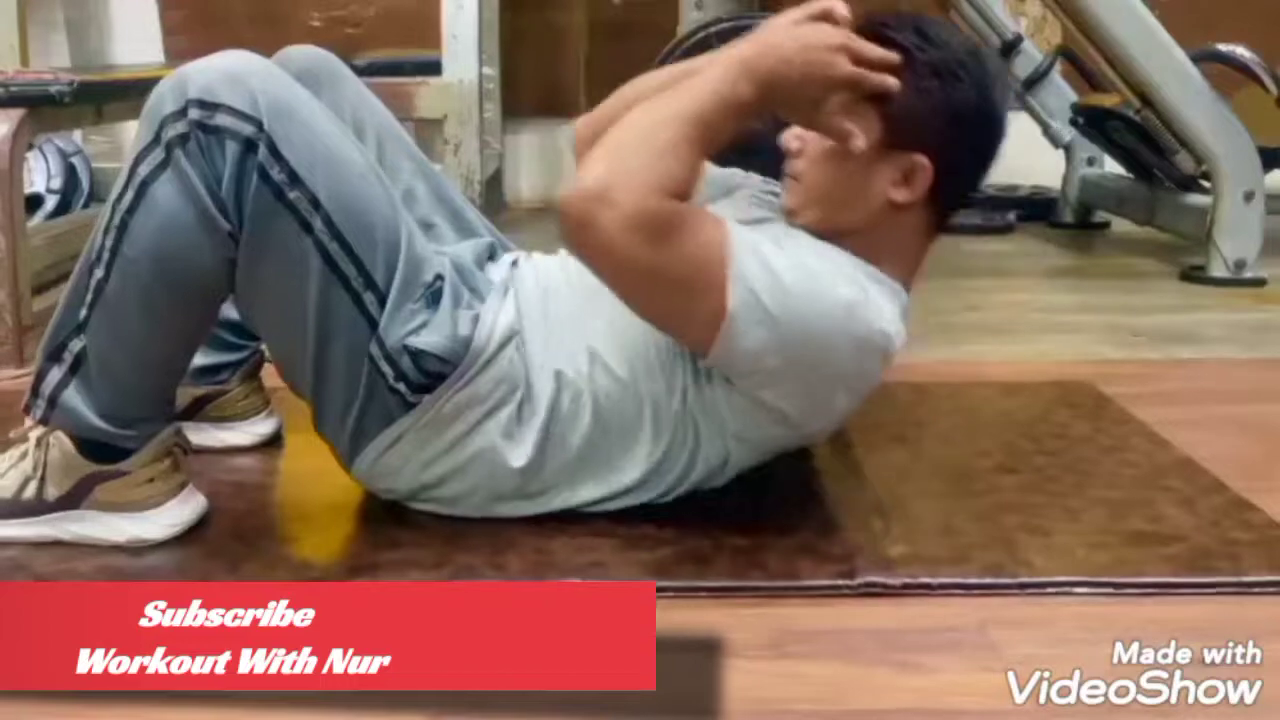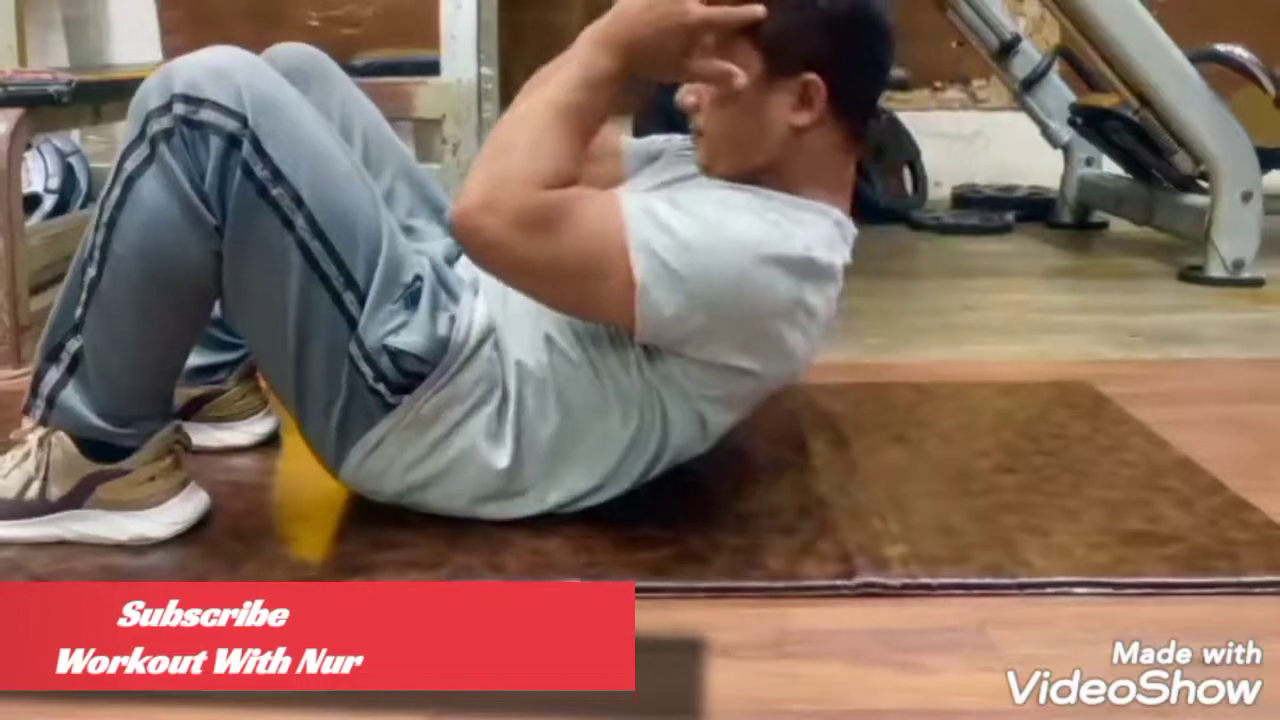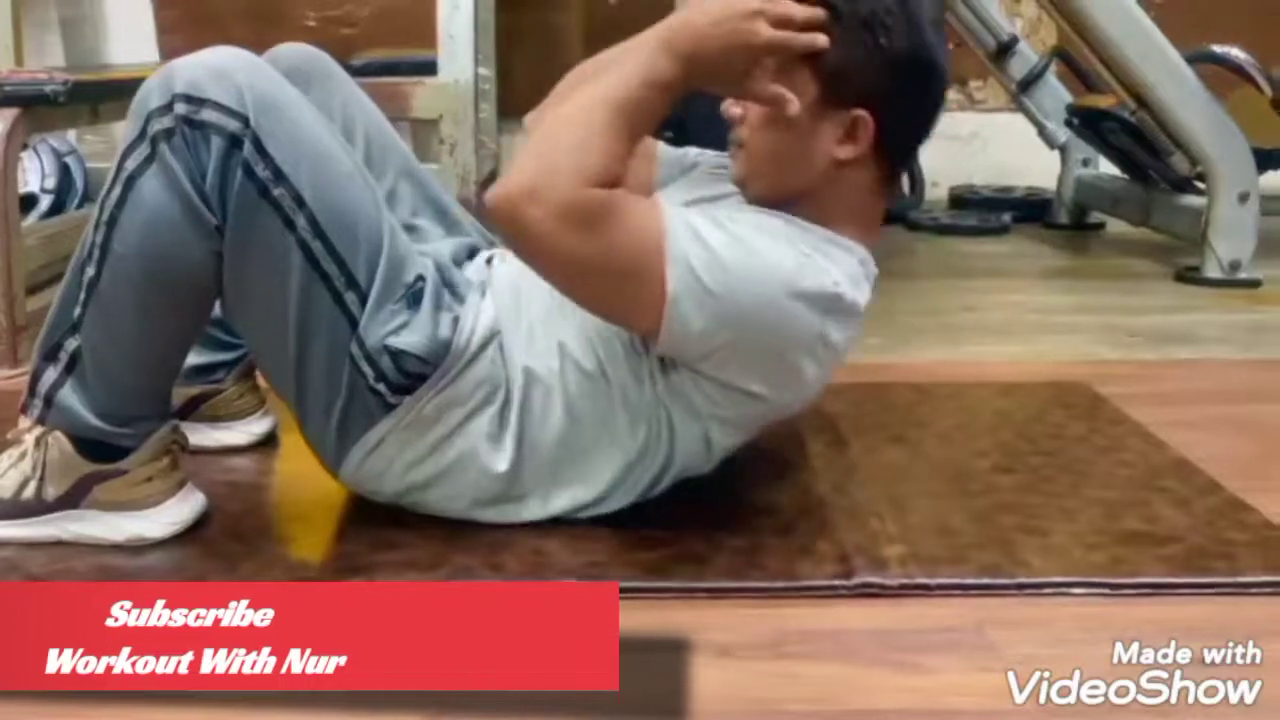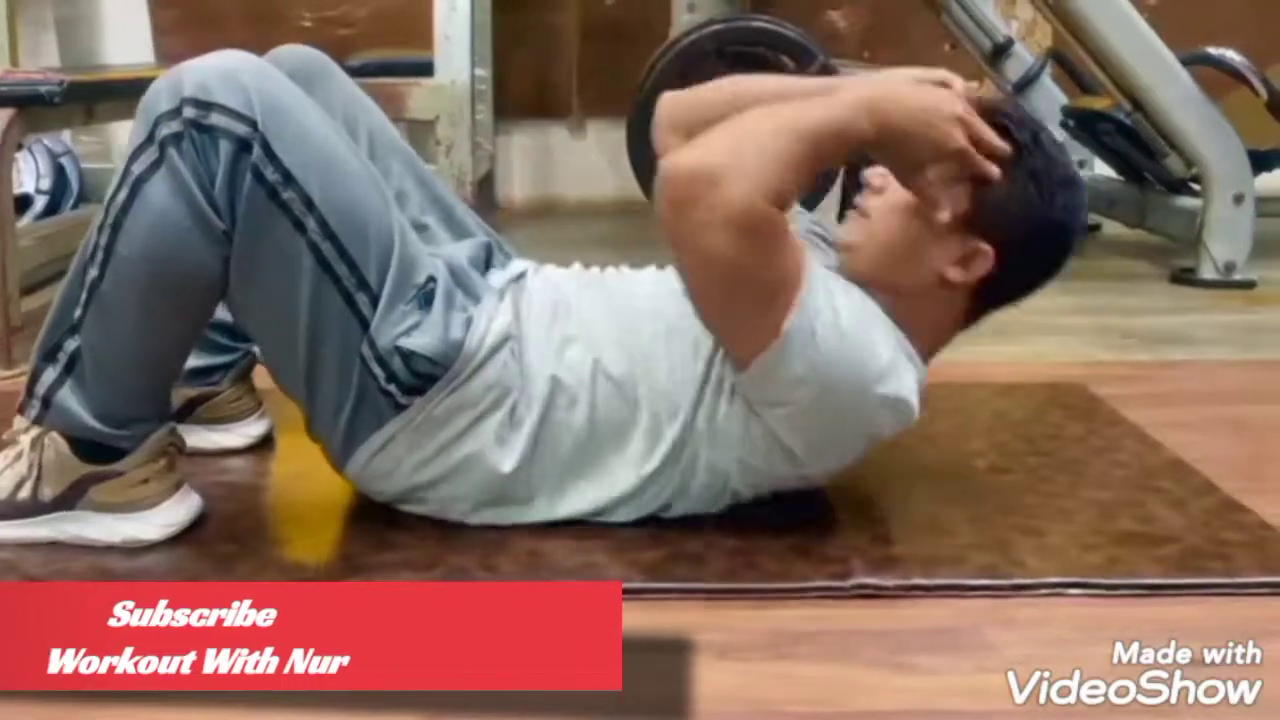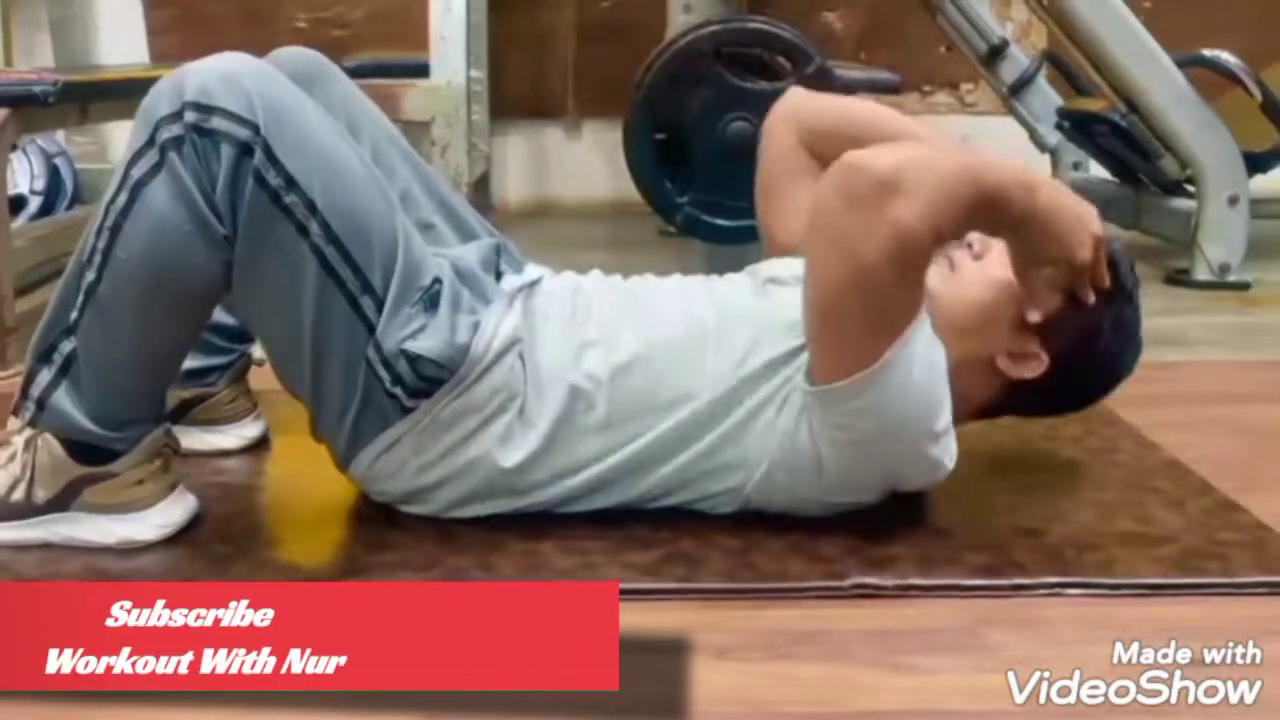
dt=0.2s
person 1, frame 1
left shoulder: (837, 321)
right shoulder: (808, 235)
left elbow: (601, 206)
right elbow: (602, 133)
left hip: (440, 399)
right hip: (485, 297)
left knee: (220, 105)
left ankle: (98, 456)
right ankle: (214, 375)
person 1, frame 2
left shoulder: (759, 258)
right shoulder: (753, 183)
left elbow: (494, 215)
right elbow: (547, 151)
left hip: (416, 408)
right hip: (455, 315)
left knee: (204, 103)
right knee: (287, 74)
left ankle: (97, 457)
right ankle: (206, 377)
person 1, frame 3
left shoulder: (788, 287)
right shoulder: (778, 197)
left elbow: (533, 201)
right elbow: (566, 135)
left hip: (423, 405)
right hip: (470, 308)
left knee: (204, 103)
right knee: (291, 76)
left ankle: (95, 458)
right ankle: (208, 378)
person 1, frame 4
left shoulder: (856, 370)
right shoulder: (843, 273)
left elbow: (698, 186)
right elbow: (679, 118)
left wrist: (866, 112)
right wrist: (860, 103)
left hip: (436, 399)
right hip: (494, 307)
left knee: (211, 106)
right knee: (292, 72)
left ankle: (91, 458)
right ankle: (203, 375)
person 1, frame 5
left shoulder: (897, 419)
right shoulder: (885, 331)
left elbow: (872, 191)
right elbow: (795, 120)
left wrist: (1014, 190)
right wrist: (985, 174)
left hip: (441, 403)
right hip: (502, 310)
left knee: (216, 110)
right knee: (288, 78)
right ankle: (197, 379)
